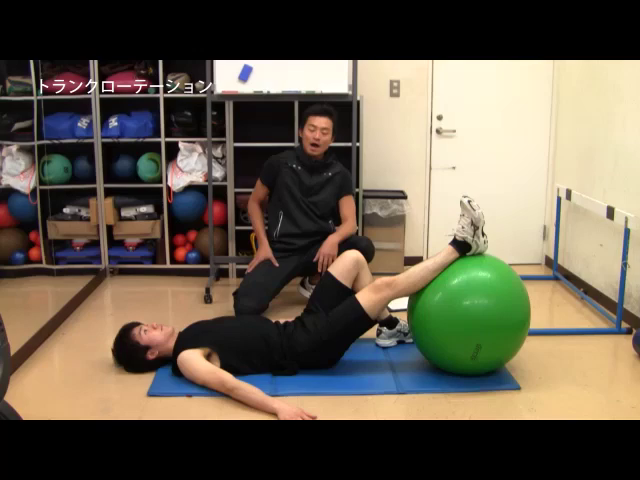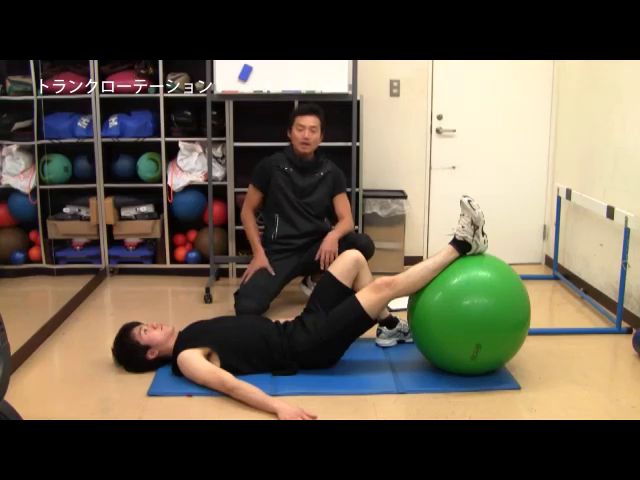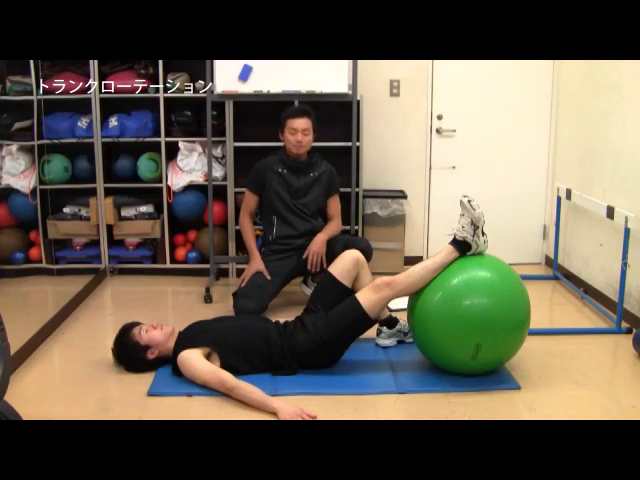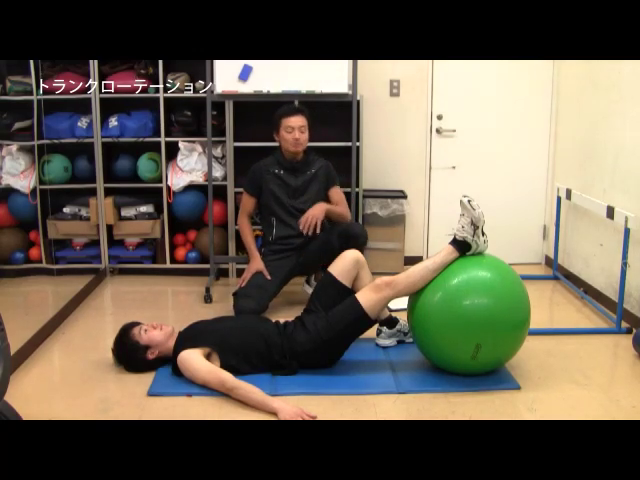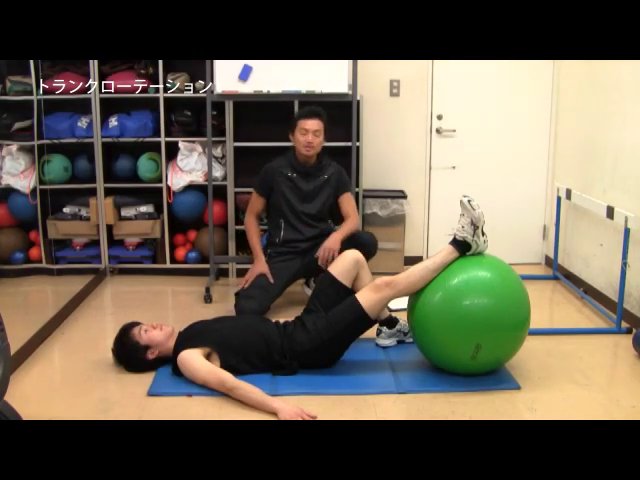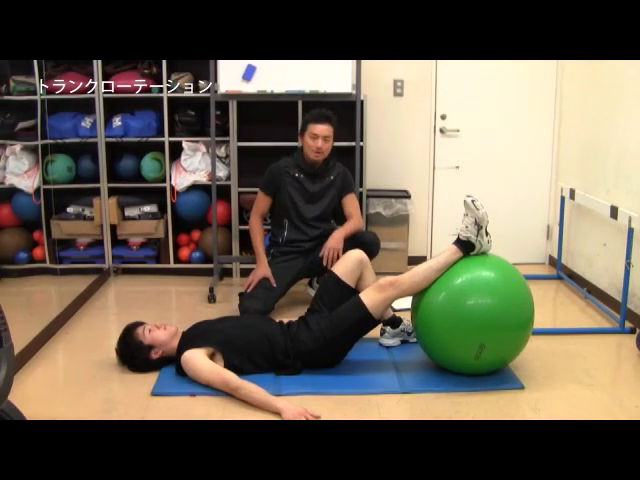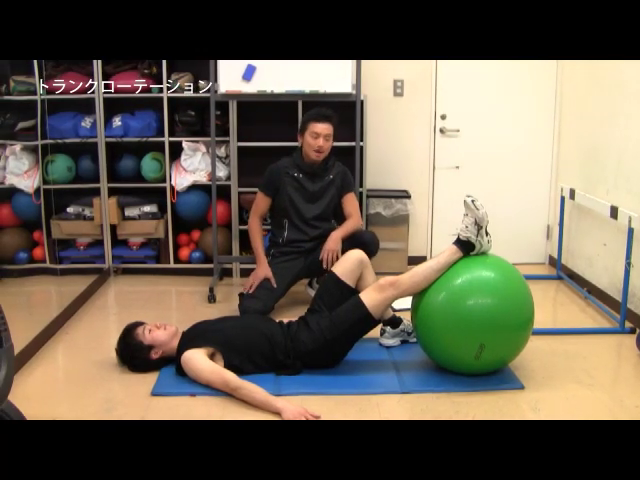
dt=0.4s
person 1, frame 1
left shoulder: (190, 333)
right shoulder: (186, 359)
right elbow: (228, 384)
right wrist: (277, 406)
left hip: (298, 328)
right hip: (305, 348)
left knee: (354, 258)
right knee: (384, 286)
right ankle: (462, 246)
person 1, frame 2
left shoulder: (190, 334)
right shoulder: (186, 358)
right elbow: (226, 382)
right wrist: (277, 406)
left hip: (298, 328)
right hip: (306, 348)
left knee: (353, 257)
right knee: (384, 286)
right ankle: (461, 244)
person 1, frame 3
left shoulder: (191, 333)
right shoulder: (186, 358)
right elbow: (227, 383)
right wrist: (277, 405)
left hip: (298, 328)
right hip: (305, 348)
left knee: (354, 257)
right knee: (384, 285)
right ankle: (462, 244)
person 1, frame 4
left shoulder: (190, 333)
right shoulder: (186, 358)
right elbow: (227, 382)
right wrist: (278, 406)
left hip: (298, 328)
right hip: (306, 348)
left knee: (354, 257)
right knee: (384, 285)
right ankle: (462, 244)
person 1, frame 5
left shoulder: (190, 333)
right shoulder: (186, 358)
right elbow: (227, 383)
right wrist: (277, 405)
left hip: (298, 328)
right hip: (306, 348)
left knee: (354, 257)
right knee: (384, 285)
right ankle: (462, 245)
person 1, frame 6
left shoulder: (194, 333)
right shoulder: (190, 358)
right elbow: (231, 383)
right wrist: (281, 406)
left hip: (301, 328)
right hip: (309, 348)
left knee: (357, 257)
right knee: (388, 286)
right ankle: (465, 244)
person 1, frame 7
left shoulder: (194, 333)
right shoulder: (190, 358)
right elbow: (231, 383)
right wrist: (280, 405)
left hip: (302, 328)
right hip: (309, 348)
left knee: (357, 256)
right knee: (388, 285)
right ankle: (465, 244)
person 2, frame 1
left shoulder: (339, 174)
right shoulder: (279, 164)
left elbow: (350, 222)
right elbow: (254, 203)
left wrist: (334, 239)
right wrist: (263, 244)
left hip: (318, 248)
right hip: (280, 250)
left knee: (364, 247)
right knee: (246, 307)
left ankle: (315, 281)
person 2, frame 2
left shoulder: (331, 172)
right shoulder: (270, 166)
left elbow: (347, 220)
right elbow: (248, 210)
left wrist: (333, 235)
right wrist: (259, 252)
left hip: (317, 247)
right hip: (279, 251)
left knee: (364, 245)
right knee: (247, 308)
left ankle: (316, 280)
person 2, frame 3
left shoulder: (325, 172)
right shoulder: (265, 169)
left elbow: (335, 221)
right elbow: (245, 215)
left wrist: (322, 238)
right wrist: (255, 257)
left hip: (314, 246)
right hip: (278, 251)
left knee: (362, 249)
right knee: (245, 308)
left ankle: (316, 280)
person 2, frame 4
left shoulder: (322, 168)
right shoulder: (262, 171)
left elbow: (345, 216)
right elbow: (244, 217)
left wrist: (324, 207)
right wrist: (255, 257)
left hip: (315, 245)
right hip: (277, 252)
left knee: (356, 233)
right knee: (245, 308)
left ankle: (320, 278)
person 2, frame 5
left shoulder: (334, 173)
right shoulder: (274, 171)
left elbow: (353, 218)
right elbow: (251, 216)
left wrist: (335, 237)
right wrist: (259, 259)
left hip: (319, 249)
right hip: (282, 253)
left knee: (367, 242)
right knee: (247, 308)
left ankle: (320, 280)
person 2, frame 6
left shoulder: (340, 174)
right shoulder: (279, 171)
left elbow: (356, 219)
right elbow: (256, 217)
left wrist: (339, 234)
right wrist: (261, 262)
left hip: (322, 249)
right hip: (285, 253)
left knee: (370, 241)
right knee: (251, 308)
person 2, frame 7
left shoulder: (339, 173)
right shoulder: (279, 171)
left elbow: (355, 218)
right elbow: (255, 218)
left wrist: (337, 235)
right wrist: (262, 263)
left hip: (323, 248)
right hip: (286, 252)
left knee: (369, 241)
right knee: (251, 308)
